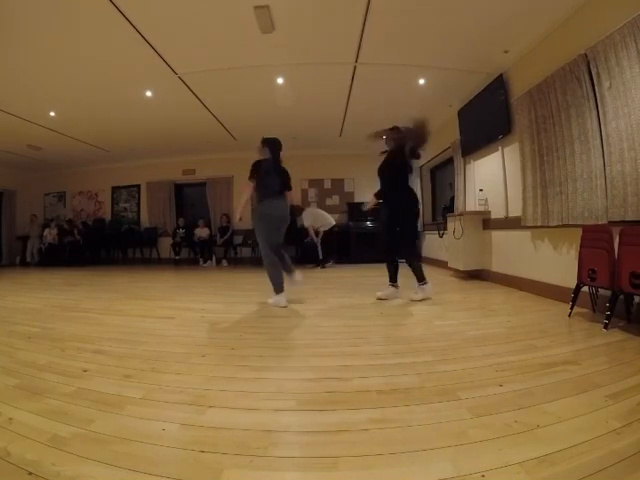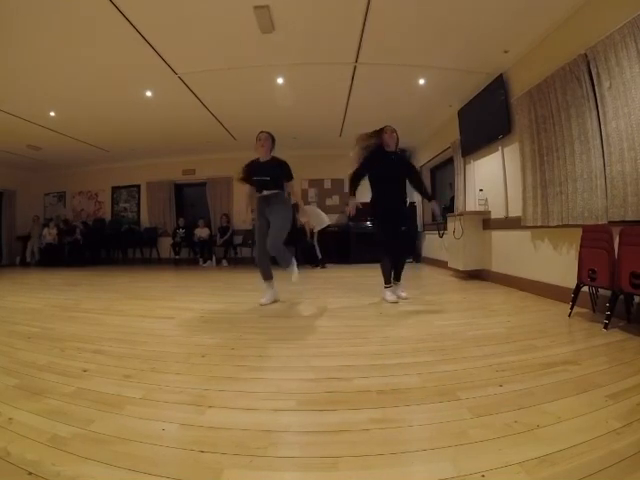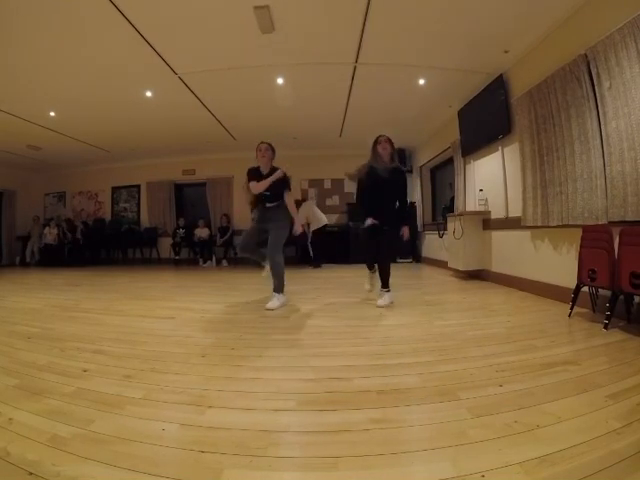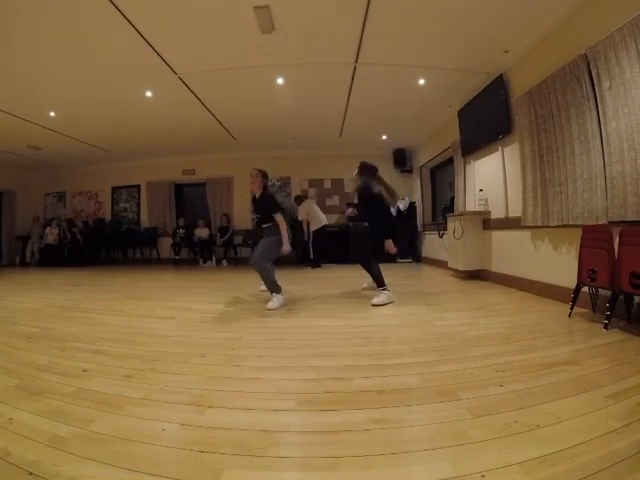
dt=0.5s
person 1, frame 1
left shoulder: (395, 156)
right shoulder: (396, 155)
left elbow: (391, 182)
left wrist: (376, 198)
left hip: (403, 206)
right hip: (394, 207)
left knee: (405, 246)
right knee: (390, 248)
left ankle: (423, 286)
right ankle: (393, 287)
person 1, frame 2
left shoulder: (403, 159)
right shoulder: (374, 157)
left elbow: (416, 180)
right elbow: (356, 175)
left wrist: (430, 199)
right wrist: (352, 196)
left hip: (400, 209)
right hip: (380, 209)
left knee: (400, 247)
right knee: (387, 247)
left ankle: (397, 284)
right ankle: (388, 288)
person 1, frame 3
left shoulder: (398, 172)
right shoulder: (369, 170)
left elbow: (403, 199)
right elbow: (361, 195)
left wrist: (405, 223)
right wrist: (367, 216)
left hip: (391, 218)
right hip: (372, 217)
left knee: (384, 253)
right knee: (371, 252)
left ankle: (386, 291)
right ankle: (371, 271)
person 1, frame 4
left shoulder: (368, 191)
right shoulder: (364, 189)
left elbow: (382, 214)
left wrist: (388, 238)
right wrist: (355, 211)
left hip: (382, 230)
right hip: (377, 229)
left knee: (368, 256)
right knee: (364, 254)
left ankle: (385, 292)
right ankle: (376, 282)
person 2, frame 1
left shoulder: (259, 164)
right shoulder: (283, 171)
left elbow: (250, 189)
left wrist: (239, 210)
left hip: (264, 210)
right hip: (281, 209)
left knee: (268, 253)
right knee: (275, 247)
left ankle: (280, 295)
right ankle: (292, 272)
person 2, frame 2
left shoulder: (280, 164)
right shoulder: (250, 167)
left elbow: (291, 188)
right wrist: (247, 211)
left hip: (280, 204)
right hip: (262, 206)
left knee: (273, 246)
right knee: (261, 251)
left ankle: (290, 261)
right ankle: (271, 290)
person 2, frame 3
left shoulder: (281, 176)
right shoulder: (252, 172)
left elbow: (288, 199)
right elbow: (255, 189)
left wrist: (297, 221)
right wrist: (273, 177)
left hip: (279, 216)
right hip: (261, 215)
left knee: (274, 252)
right knee: (244, 245)
left ankle: (279, 295)
right ankle: (266, 259)
person 2, frame 4
left shoulder: (268, 198)
right shoulder: (255, 198)
left elbow: (281, 220)
left wrist: (286, 242)
left hip: (277, 233)
right hip: (267, 233)
left knee: (259, 260)
right knee: (256, 260)
left ankle: (278, 295)
right ankle: (271, 283)
